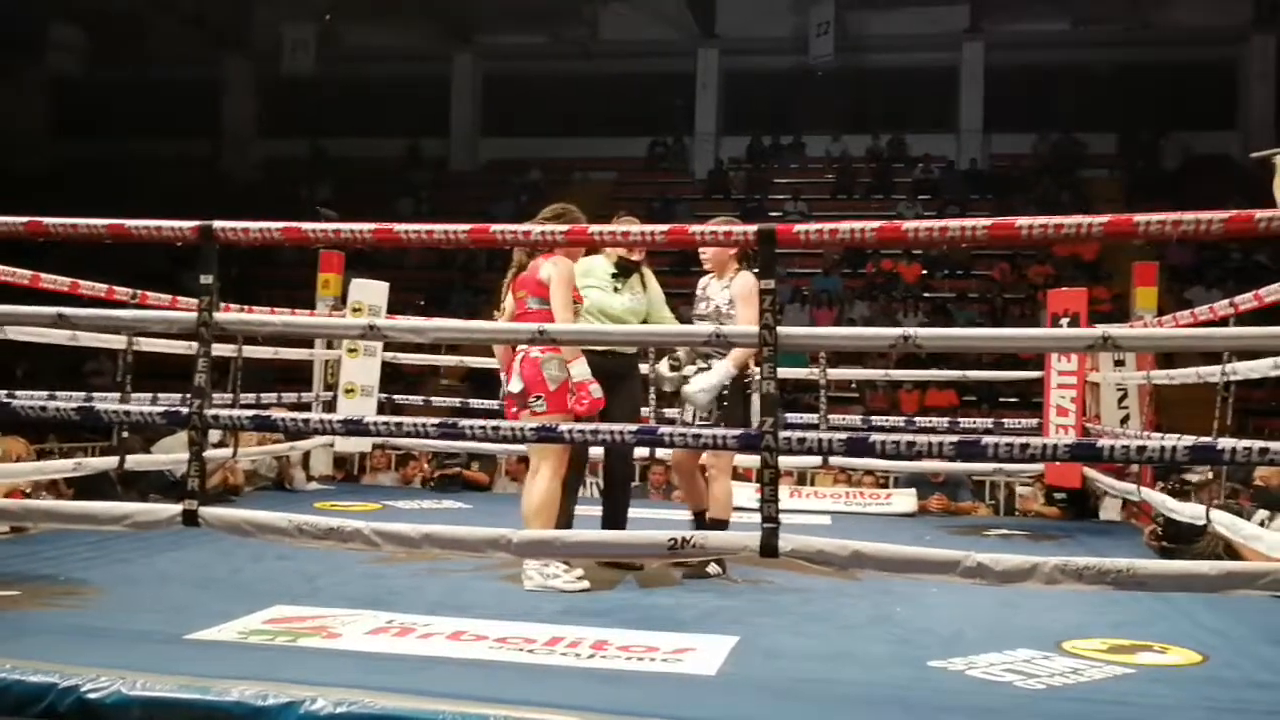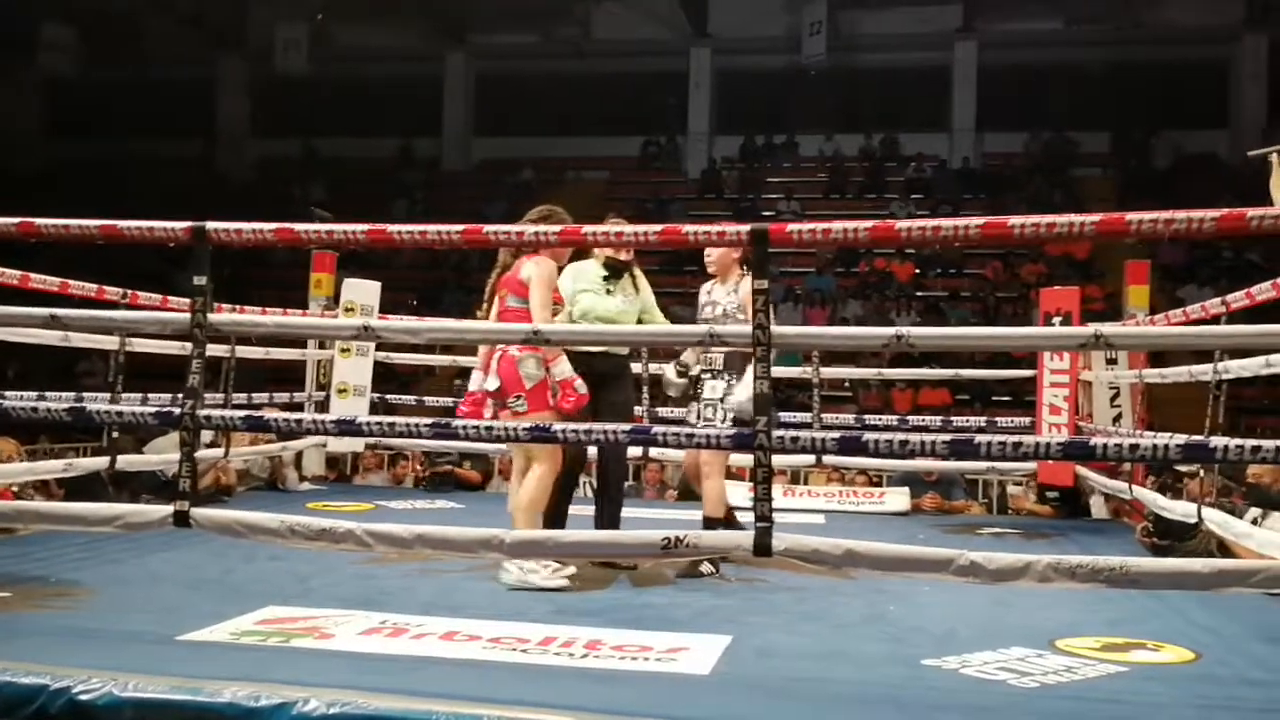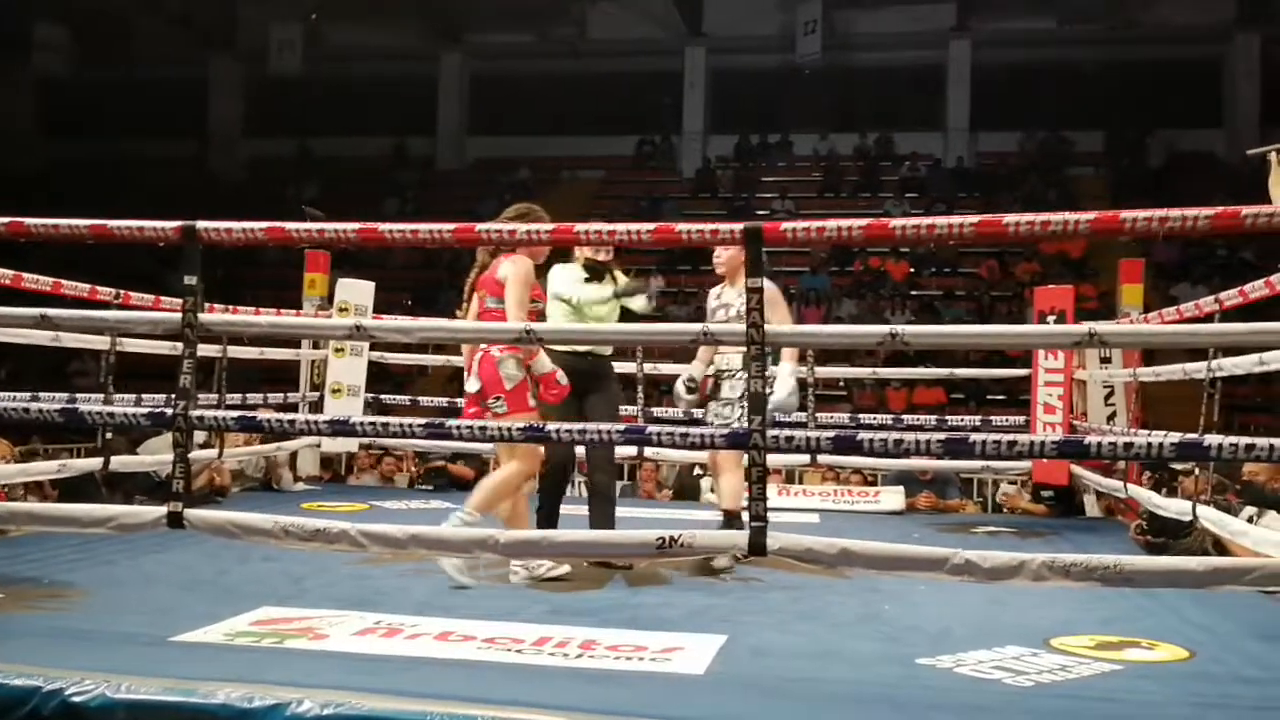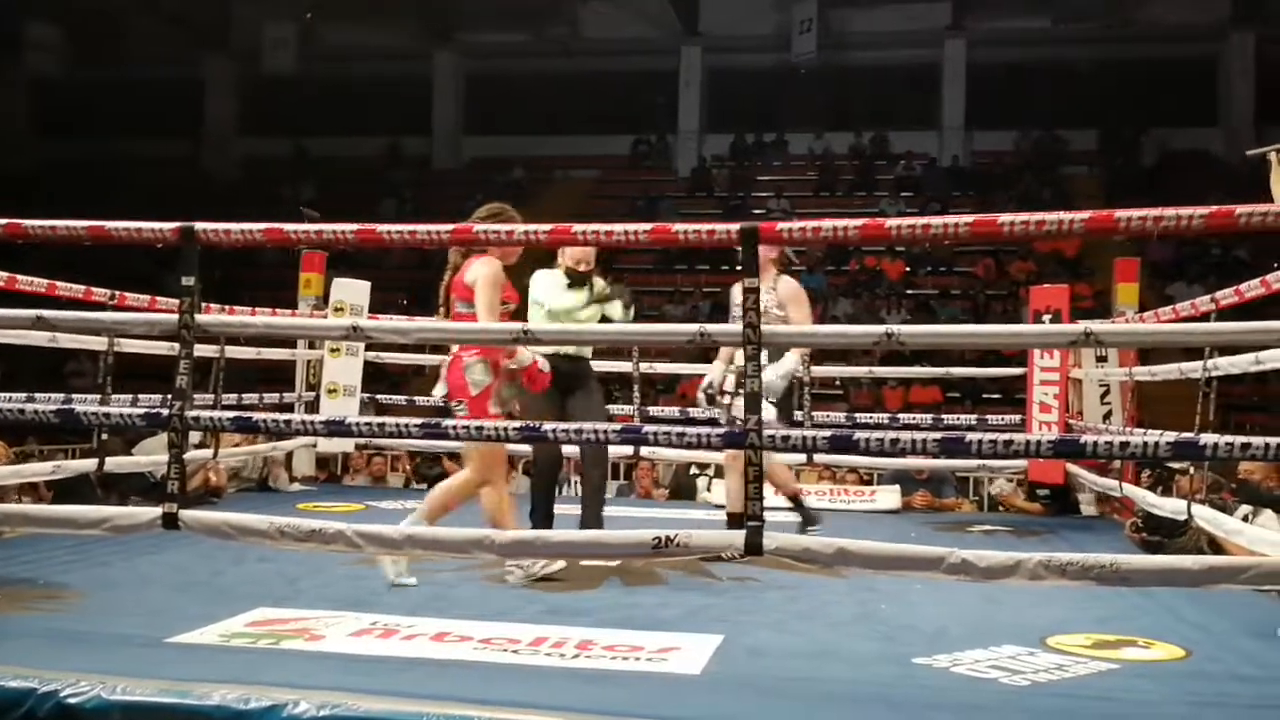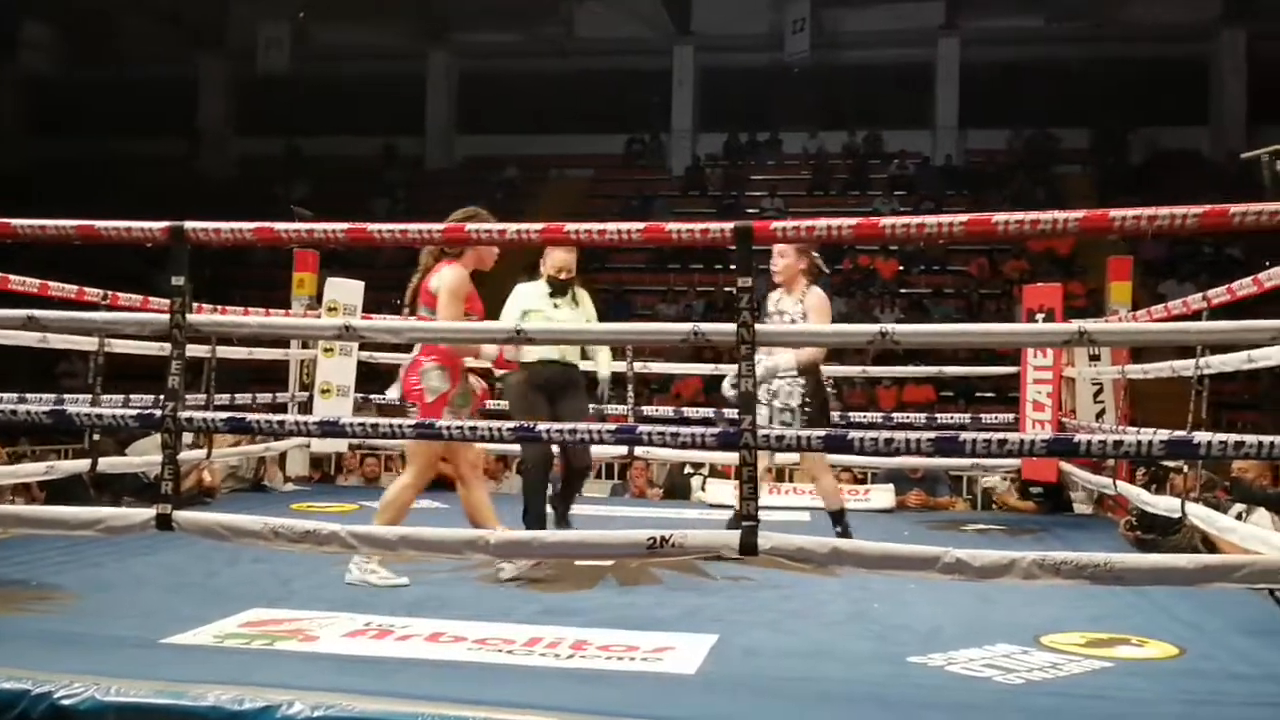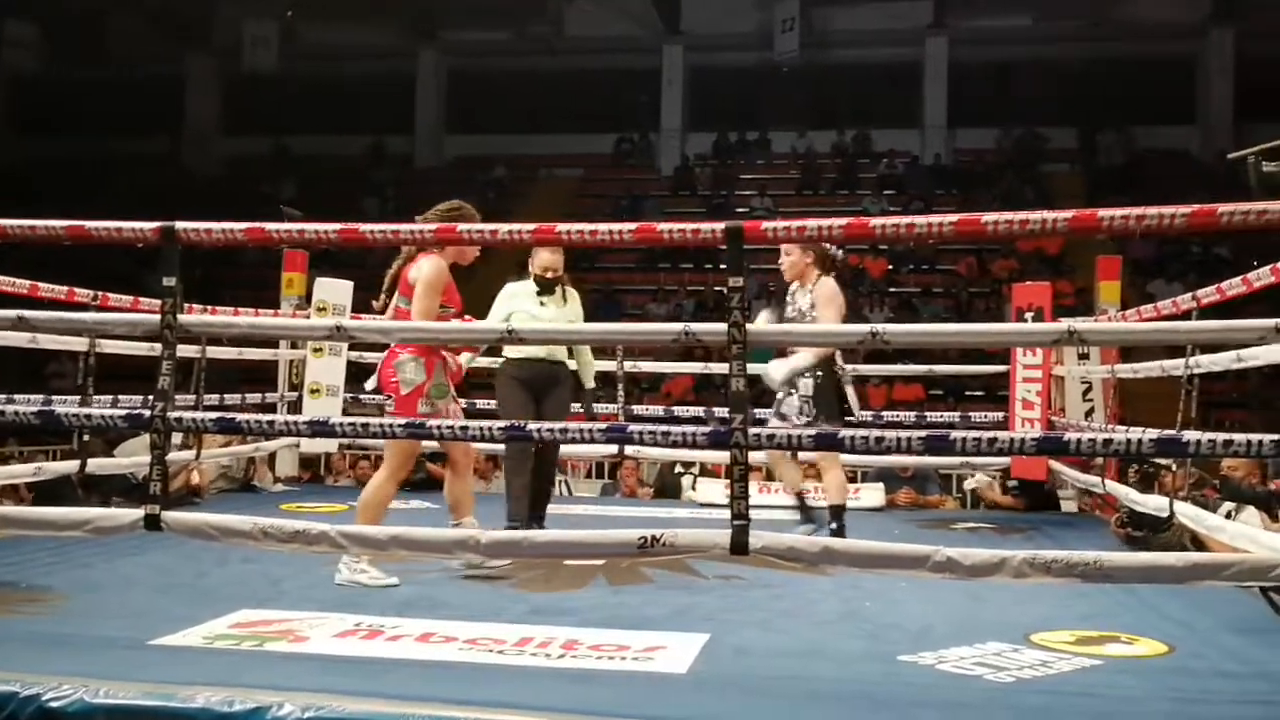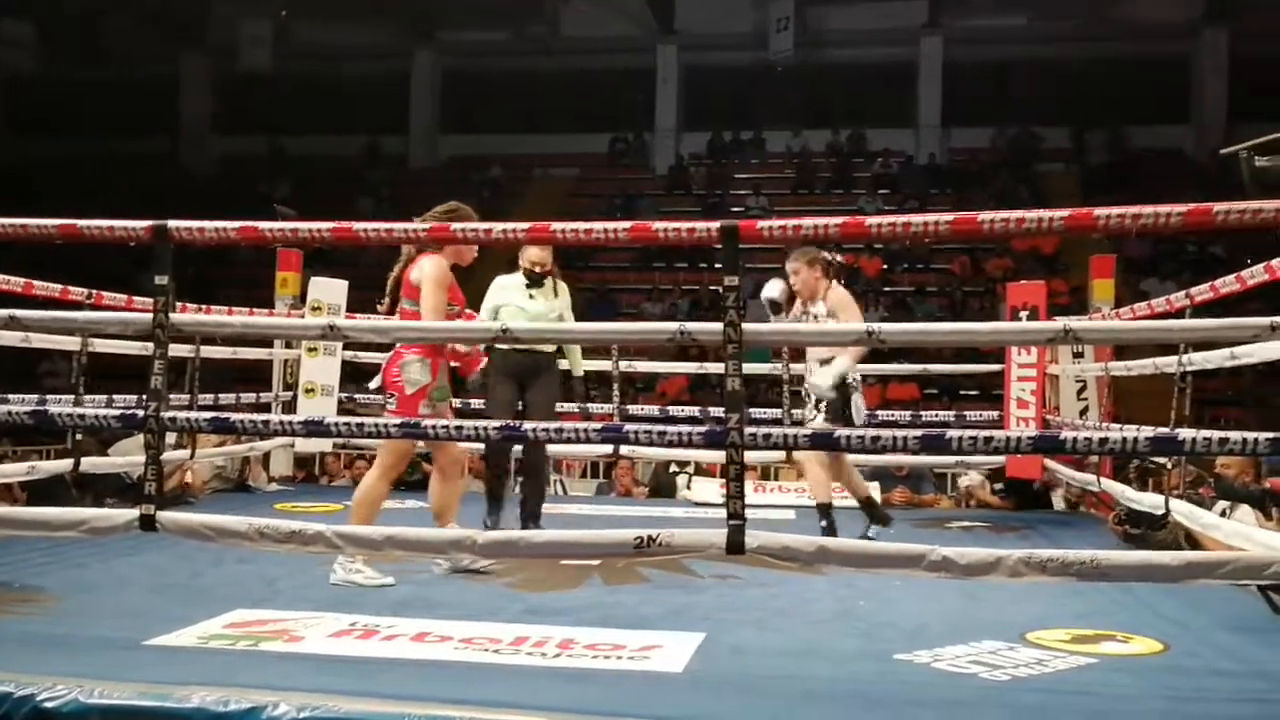
dt=0.2s
person 1, frame 1
left shoulder: (524, 270)
right shoulder: (559, 265)
right elbow: (564, 324)
left wrist: (510, 379)
right wrist: (582, 376)
left hip: (524, 367)
right hip: (548, 367)
left knee: (540, 466)
right knee: (551, 467)
left ankle: (539, 557)
right ankle: (538, 563)
person 1, frame 2
left shoulder: (510, 270)
right shoulder: (542, 265)
right elbow: (542, 325)
left wrist: (477, 384)
right wrist: (565, 374)
left hip: (505, 367)
right hip: (526, 368)
left knee: (524, 466)
right knee: (547, 462)
left ankle: (526, 555)
right ankle: (520, 558)
person 1, frame 3
left shoulder: (490, 270)
right shoulder: (520, 264)
right elbow: (517, 325)
left wrist: (473, 387)
right wrist: (546, 368)
left hip: (488, 368)
right hip: (507, 367)
left knee: (512, 464)
right knee: (526, 462)
left ankle: (525, 558)
right ankle: (456, 531)
person 1, frame 4
left shoulder: (467, 270)
right shoulder: (489, 266)
right elbow: (489, 329)
right wrist: (526, 360)
left hip: (471, 372)
right hip: (478, 372)
left knee: (495, 470)
right knee: (479, 471)
left ankle: (519, 558)
person 1, frame 5
left shoulder: (444, 272)
right shoulder: (454, 275)
right elbow: (447, 340)
left wrist: (467, 379)
right wrist: (492, 352)
left hip: (445, 379)
right hip: (435, 379)
left knee: (471, 469)
right knee: (418, 474)
right ankle: (364, 561)
person 1, frame 6
left shoulder: (428, 265)
right shoulder: (433, 266)
left elbow: (389, 319)
left hip: (428, 373)
right hip: (412, 371)
left knee: (462, 455)
right knee: (395, 468)
right ankle: (353, 562)
person 1, frame 7
left shoulder: (427, 265)
right shoulder: (435, 266)
left elbow: (403, 322)
left wrist: (455, 349)
right wrist: (464, 343)
left hip: (429, 375)
right hip: (416, 372)
left knee: (451, 461)
right knee: (388, 467)
right ankle: (348, 561)
person 2, frame 1
left shoulder: (744, 283)
right shoulder: (704, 283)
left elbow: (750, 341)
left wrist: (717, 375)
right wrist: (678, 359)
left hip: (729, 384)
right hip: (702, 379)
left knee: (717, 465)
right knee: (682, 461)
left ankle: (716, 554)
right ankle: (701, 532)
person 2, frame 2
left shoulder: (749, 287)
right shoulder: (707, 289)
left wrist: (751, 381)
right wrist: (683, 364)
left hip: (731, 384)
right hip: (706, 382)
left knee: (711, 464)
right knee: (693, 465)
left ankle: (709, 554)
right ankle: (731, 527)
person 2, frame 3
left shoulder: (763, 289)
right shoulder: (715, 294)
left wrist: (786, 377)
right wrist: (694, 373)
left hip: (749, 381)
right hip: (723, 382)
left knee: (728, 458)
right knee: (718, 463)
person 2, frame 4
left shoulder: (787, 287)
right shoulder: (738, 289)
left wrist: (784, 367)
right wrist: (716, 372)
left hip: (771, 376)
right hip: (740, 376)
left knee: (760, 456)
right knee: (733, 459)
left ankle: (806, 515)
person 2, frame 5
left shoulder: (815, 297)
right shoulder: (774, 298)
left elbow: (818, 348)
left wrist: (778, 363)
left hip: (804, 387)
right hip: (771, 385)
left knee: (814, 467)
left ankle: (842, 532)
right ankle: (737, 532)
person 2, frame 6
left shoulder: (826, 288)
right shoulder: (794, 289)
left wrist: (792, 363)
left hip: (823, 377)
right hip: (797, 378)
left knee: (826, 457)
right knee: (775, 448)
left ankle: (837, 531)
right ankle: (806, 512)
person 2, frame 7
left shoulder: (837, 296)
right shoulder: (802, 301)
left wrist: (835, 370)
right wrist: (777, 313)
left hip: (836, 385)
right hip: (818, 384)
left knee: (807, 454)
right knee: (834, 460)
left ankle: (828, 530)
right ankle: (876, 513)
person 3, frame 1
left shoulder: (645, 278)
right shoulder: (584, 268)
left elbow: (665, 322)
left hip: (624, 373)
right hip: (583, 365)
left knee: (621, 460)
right knee: (573, 455)
person 3, frame 2
left shoulder: (636, 279)
right shoulder: (576, 273)
left elbow: (655, 321)
right elbow: (557, 321)
left hip: (616, 373)
right hip: (576, 367)
left knee: (614, 458)
right knee: (571, 455)
person 3, frame 3
left shoulder: (615, 278)
right shoulder: (560, 273)
left elbow: (640, 304)
right elbow: (579, 296)
left wrist: (649, 292)
right wrist: (621, 288)
left hip: (600, 373)
right hip: (560, 367)
left knee: (602, 459)
right knee: (559, 456)
person 3, frame 4
left shoulder: (597, 286)
right shoulder: (542, 280)
left elbow: (621, 316)
right elbow: (556, 305)
left wrist: (625, 303)
right wrist: (593, 299)
left hip: (580, 373)
left knee: (595, 448)
right knee: (548, 454)
left ankle: (592, 529)
right ankle: (541, 532)
person 3, frame 5
left shoulder: (582, 298)
right shoulder: (524, 292)
left elbow: (597, 341)
left wrist: (604, 376)
right wrist: (504, 371)
left hip: (569, 383)
right hip: (530, 380)
left knee: (579, 461)
right knee: (537, 458)
left ankle: (560, 506)
right ankle: (535, 534)
person 3, frame 6
left shoulder: (570, 297)
right shoulder: (512, 292)
left elbow: (581, 345)
left wrist: (588, 387)
left hip: (556, 378)
right hip: (516, 375)
left knee: (549, 455)
right knee: (519, 447)
left ankle: (535, 520)
right ankle: (517, 523)
person 3, frame 7
left shoulder: (560, 289)
right shoulder: (502, 284)
left wrist: (578, 375)
left hip: (543, 368)
right hip: (504, 365)
left knee: (536, 444)
right knee: (499, 437)
left ankle: (531, 517)
right ankle: (494, 506)
